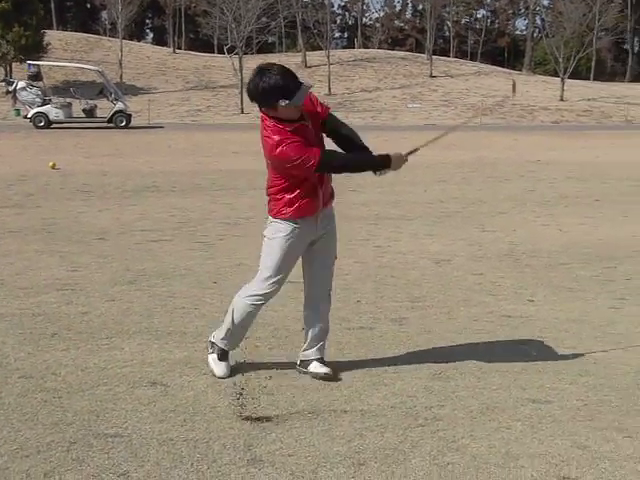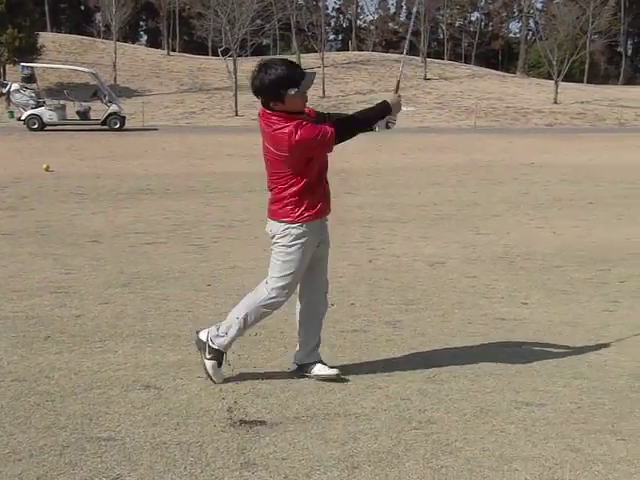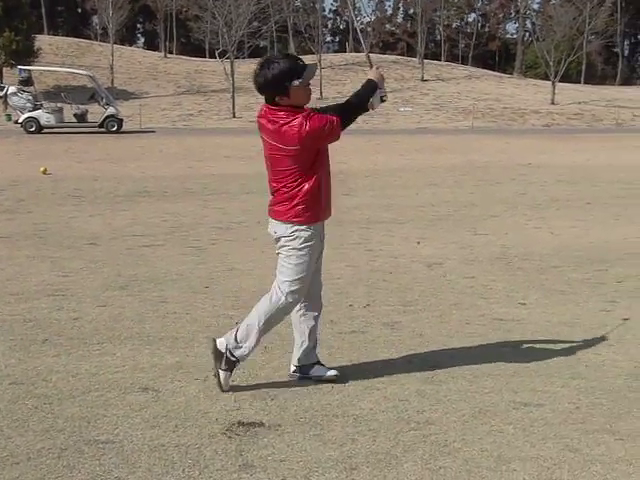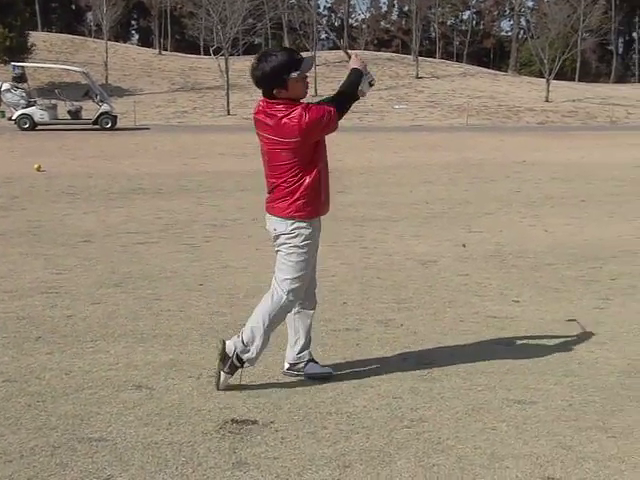
dt=0.1s
person 1, frame 1
left shoulder: (305, 104)
right shoulder: (279, 142)
left elbow: (335, 128)
right elbow: (330, 162)
left wrist: (371, 158)
right wrist: (384, 162)
left hip: (321, 212)
right hip: (288, 221)
left knee: (319, 287)
right knee: (265, 286)
left ankle: (311, 356)
right ankle: (221, 344)
person 1, frame 2
left shoulder: (275, 113)
right shoulder: (295, 135)
left elbow: (329, 122)
right elbow: (341, 132)
left wrist: (374, 115)
right wrist: (386, 109)
left hip: (312, 219)
right hip: (294, 223)
left knee: (315, 291)
right knee: (277, 289)
left ankle: (306, 359)
right ankle: (215, 338)
person 1, frame 3
left shoulder: (270, 113)
right shoulder: (303, 129)
left elbow: (327, 115)
right elbow: (341, 119)
left wrist: (364, 99)
right wrist: (372, 84)
left hip: (308, 220)
right hip: (298, 225)
left knee: (310, 294)
right knee: (288, 293)
left ankle: (305, 361)
right ankle: (232, 348)
person 1, frame 4
left shoulder: (265, 111)
right shoulder: (300, 120)
left elbow: (323, 110)
right elbow: (334, 109)
left wrist: (352, 88)
right wrist: (354, 72)
left hip: (294, 215)
right hip: (296, 220)
left knee: (304, 291)
right knee: (286, 291)
left ankle: (298, 359)
right ankle: (239, 350)
